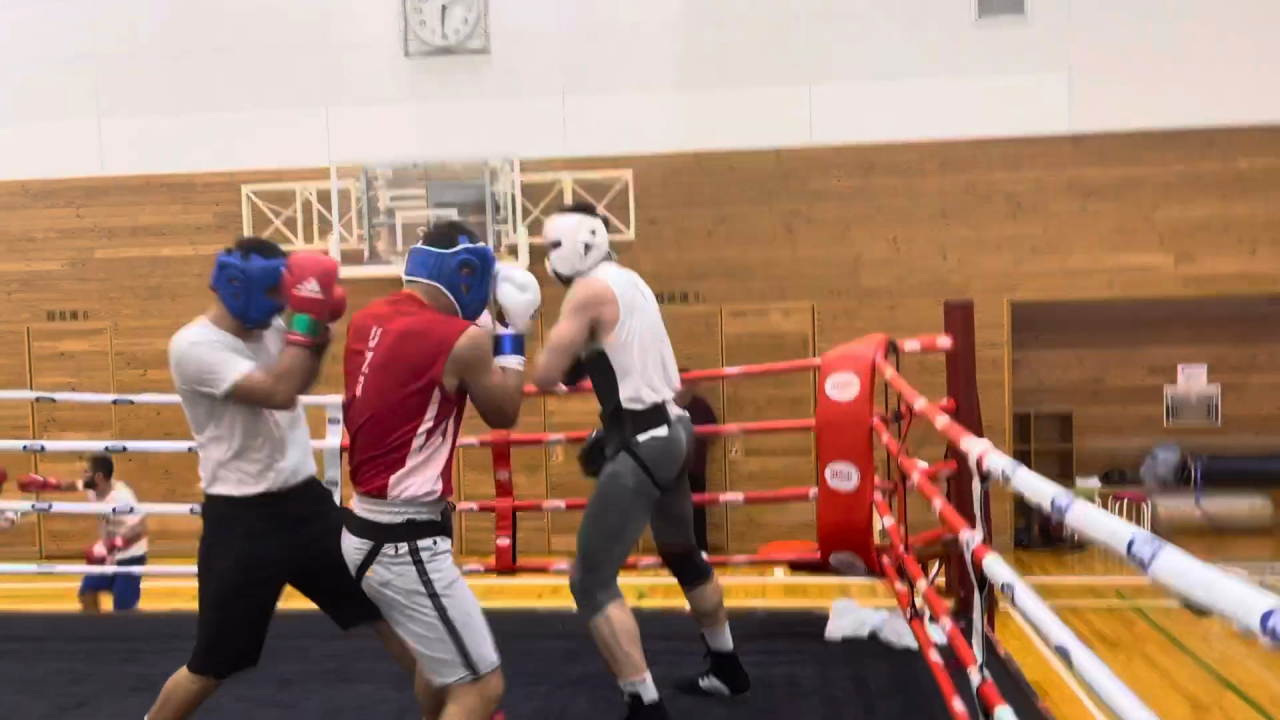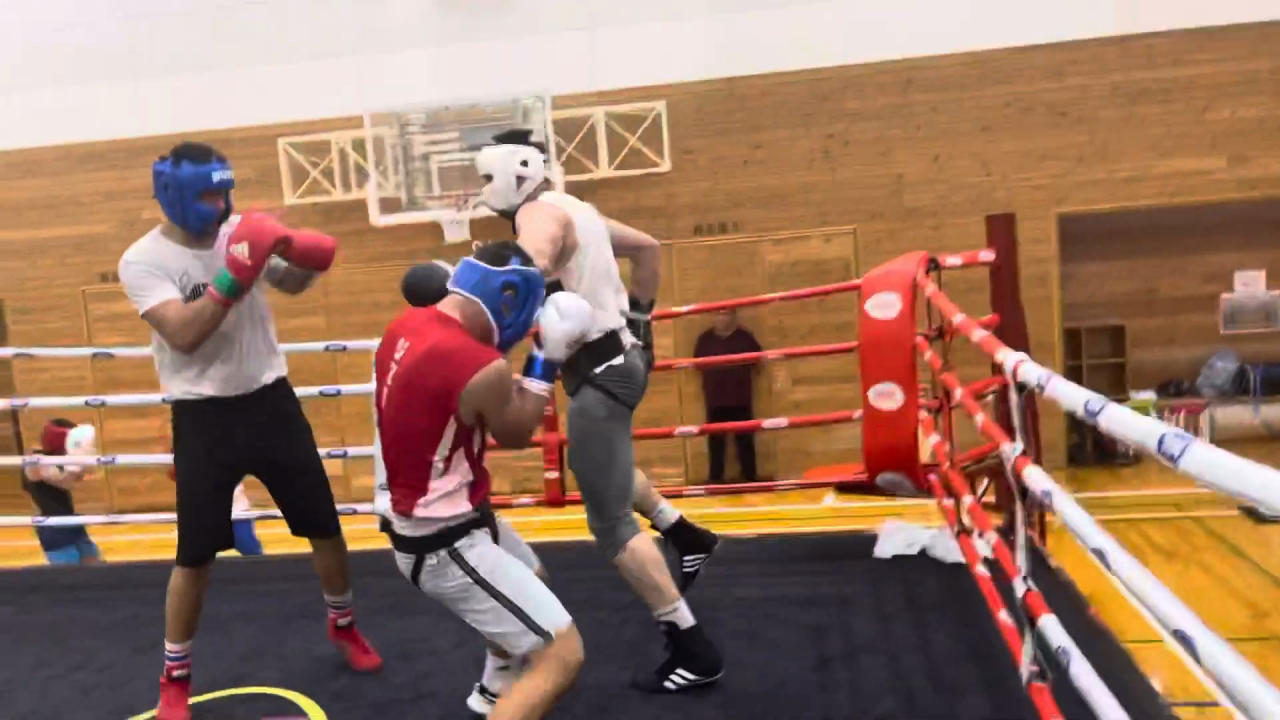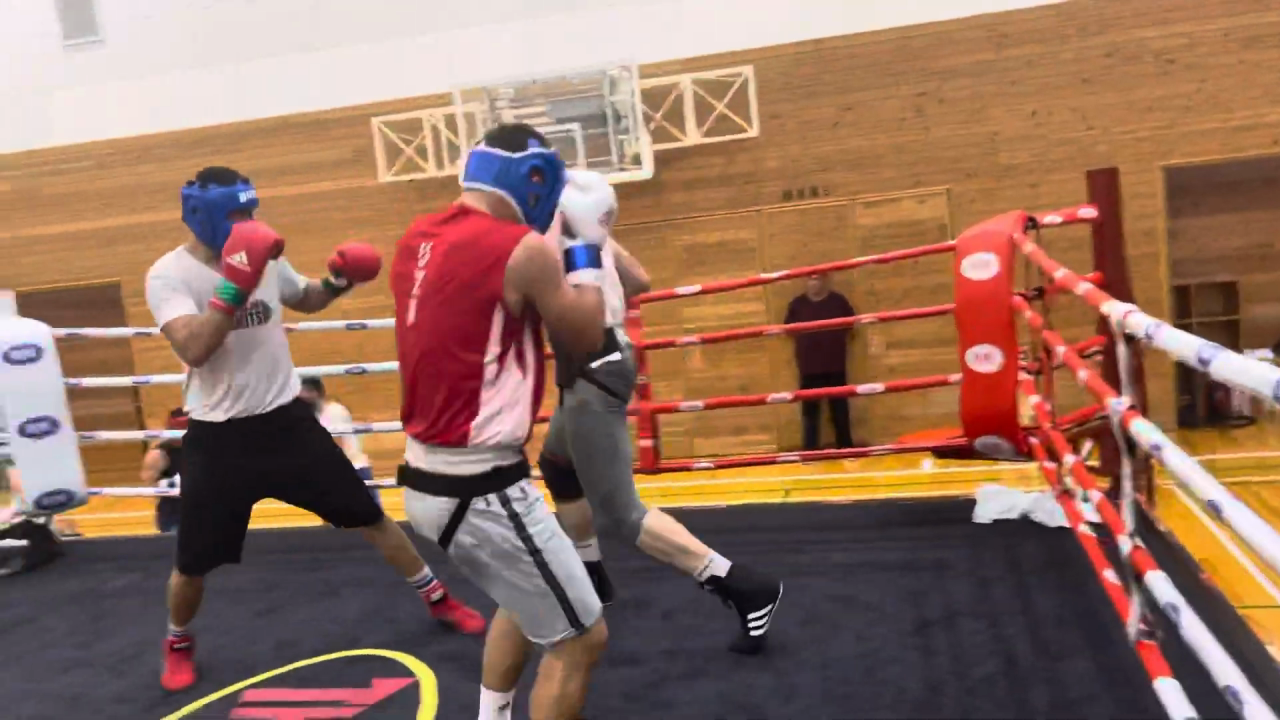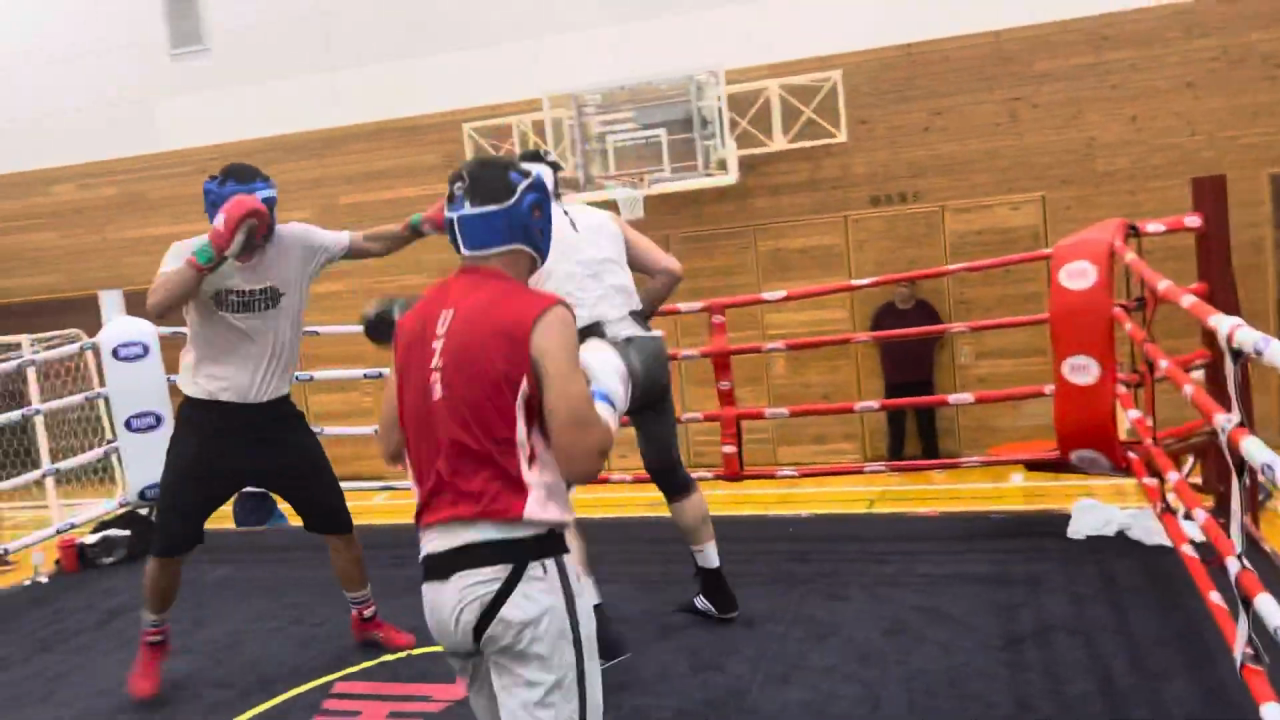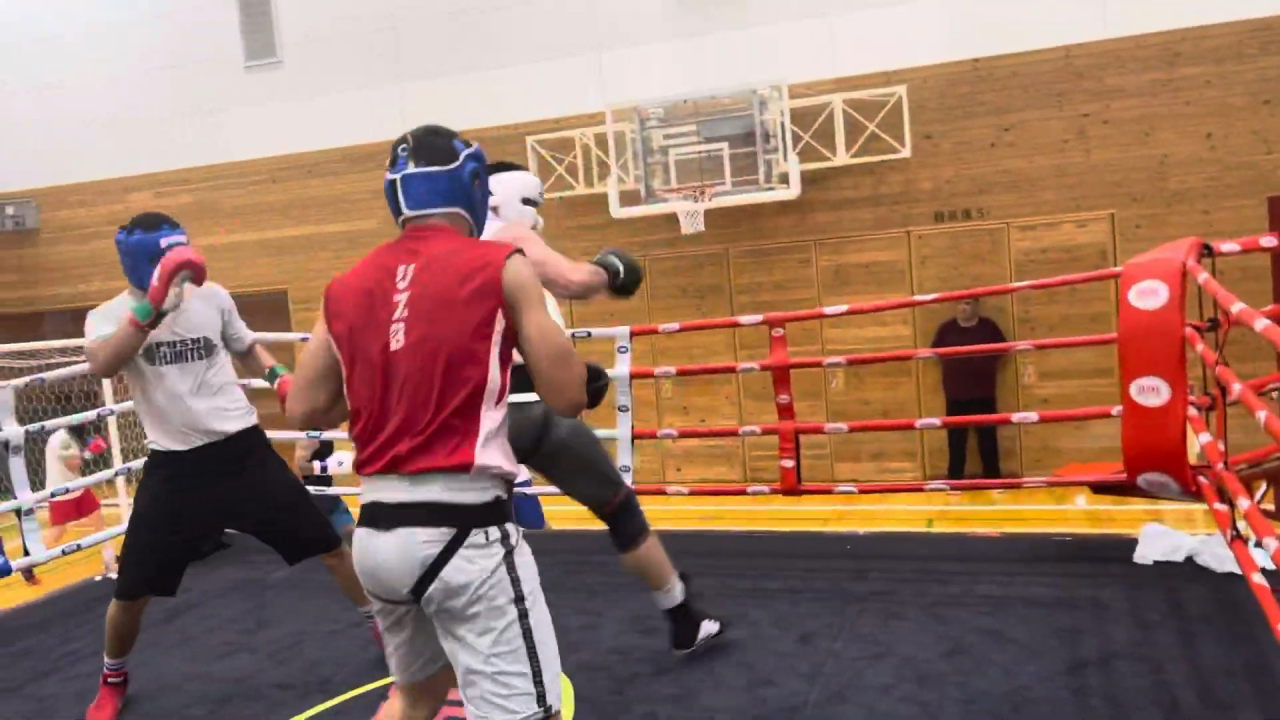
dt=0.3s
person 1, frame 1
left shoulder: (367, 322)
right shoulder: (463, 339)
right elbow: (503, 414)
right wrist: (513, 330)
left hip: (369, 528)
right hip: (404, 542)
person 1, frame 2
left shoulder: (406, 326)
right shoulder: (481, 367)
right elbow: (518, 432)
right wrist: (547, 358)
left hip: (420, 526)
right hip: (446, 545)
left knee: (527, 574)
right knee: (561, 656)
person 1, frame 3
left shoulder: (417, 239)
right shoulder: (522, 247)
right elbow: (585, 337)
right wrist: (584, 247)
left hip: (426, 483)
right hip: (483, 492)
left knee: (526, 596)
right knee: (581, 639)
person 1, frame 4
left shoulder: (412, 321)
right shoulder: (541, 317)
left elbow: (392, 443)
right elbow: (585, 460)
right wrist: (608, 402)
left hip: (441, 577)
right hip: (521, 573)
person 1, frame 5
left shoulder: (347, 288)
right shoulder: (502, 267)
left elbow: (303, 411)
right elbow: (568, 397)
left hip: (378, 534)
right hip: (466, 536)
person 2, frame 1
left shoulder: (267, 328)
right shoulder: (193, 346)
left elbow: (301, 376)
right elbow: (280, 396)
left wrist: (318, 326)
right wrist: (303, 317)
left hip: (303, 503)
right hip: (241, 520)
right knee: (218, 663)
person 2, frame 2
left shoulder: (236, 233)
right shoulder: (143, 260)
left elbow: (292, 282)
right elbow: (185, 335)
left wrist: (305, 259)
right wrist: (234, 272)
left hip: (270, 399)
right hip: (204, 415)
left knee: (323, 523)
right knee: (195, 556)
left ankle: (342, 626)
person 2, frame 3
left shoulder: (267, 256)
right shoulder: (168, 275)
left elbow: (309, 300)
right elbow: (194, 350)
left wrist: (340, 278)
right wrist: (234, 284)
left hip: (286, 421)
right hip: (222, 437)
left knee: (369, 517)
right knee: (194, 563)
left ankle: (439, 599)
right ankle: (178, 645)
person 2, frame 4
left shoulder: (298, 240)
right shoulder: (188, 254)
left elbow: (367, 244)
right elbow: (159, 305)
left wrist: (422, 224)
right wrist: (212, 246)
left hip: (274, 414)
right hip: (212, 419)
left knee: (334, 523)
right knee: (169, 544)
left ankle: (365, 618)
right ankle: (153, 641)
person 2, frame 5
left shoulder: (212, 297)
right shoulder: (108, 316)
left elbow: (248, 349)
right elbow: (102, 366)
right wrist: (153, 305)
left hip: (243, 450)
right hip: (175, 468)
left knee: (327, 545)
right knee: (131, 590)
left ankle: (386, 629)
person 3, frame 1
left shoulder: (589, 291)
right shoulder: (630, 283)
left elbow: (544, 376)
left wrist: (570, 360)
right wrist: (606, 433)
left hip: (640, 449)
right hip: (670, 435)
left knee: (591, 585)
right knee: (684, 557)
right ankle: (728, 669)
person 3, frame 2
left shoulder: (540, 214)
right shoulder: (576, 210)
right elbow: (649, 246)
right wrist: (641, 313)
left hip: (601, 375)
right hip: (618, 359)
left knee: (609, 519)
right knee: (600, 466)
left ankle: (692, 648)
right ankle: (685, 534)
person 3, frame 3
right shoulder: (586, 212)
right elbow: (637, 279)
left hip: (589, 369)
right hip: (609, 358)
left knee: (620, 515)
right knee: (556, 467)
left ankle: (747, 591)
right ankle: (593, 579)
person 3, frame 4
right shoulder: (604, 220)
right elbow: (670, 270)
right hip: (646, 354)
right knee: (670, 474)
left ankle: (596, 627)
right ankle: (717, 589)
person 3, frame 5
right shoulder: (511, 239)
right elbow: (576, 284)
right wrist: (611, 270)
right hip: (530, 408)
right knee: (619, 511)
right ankle: (685, 621)
